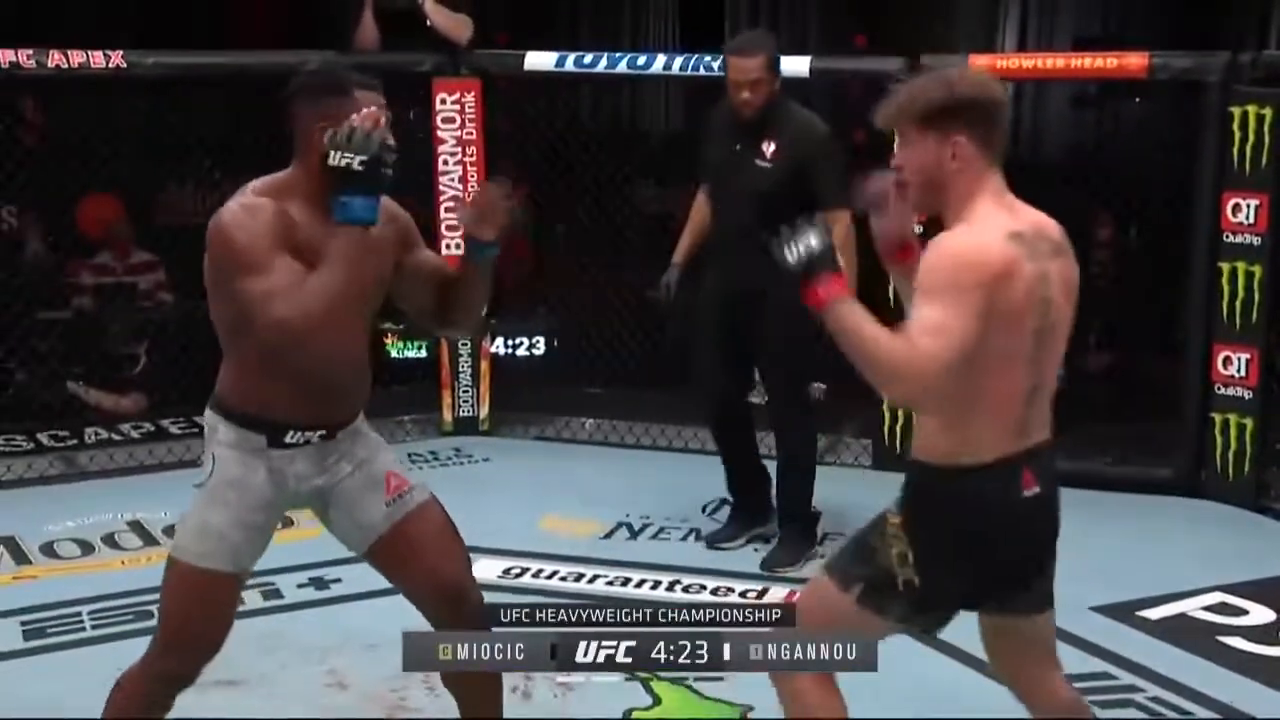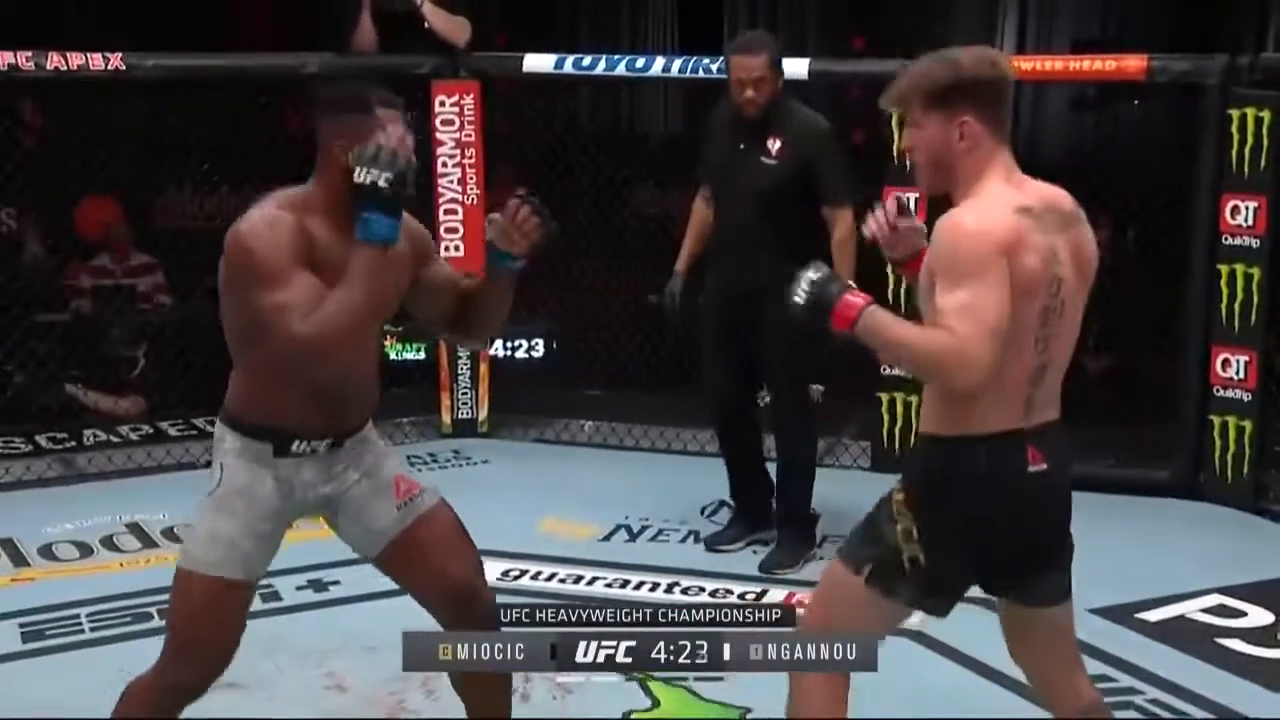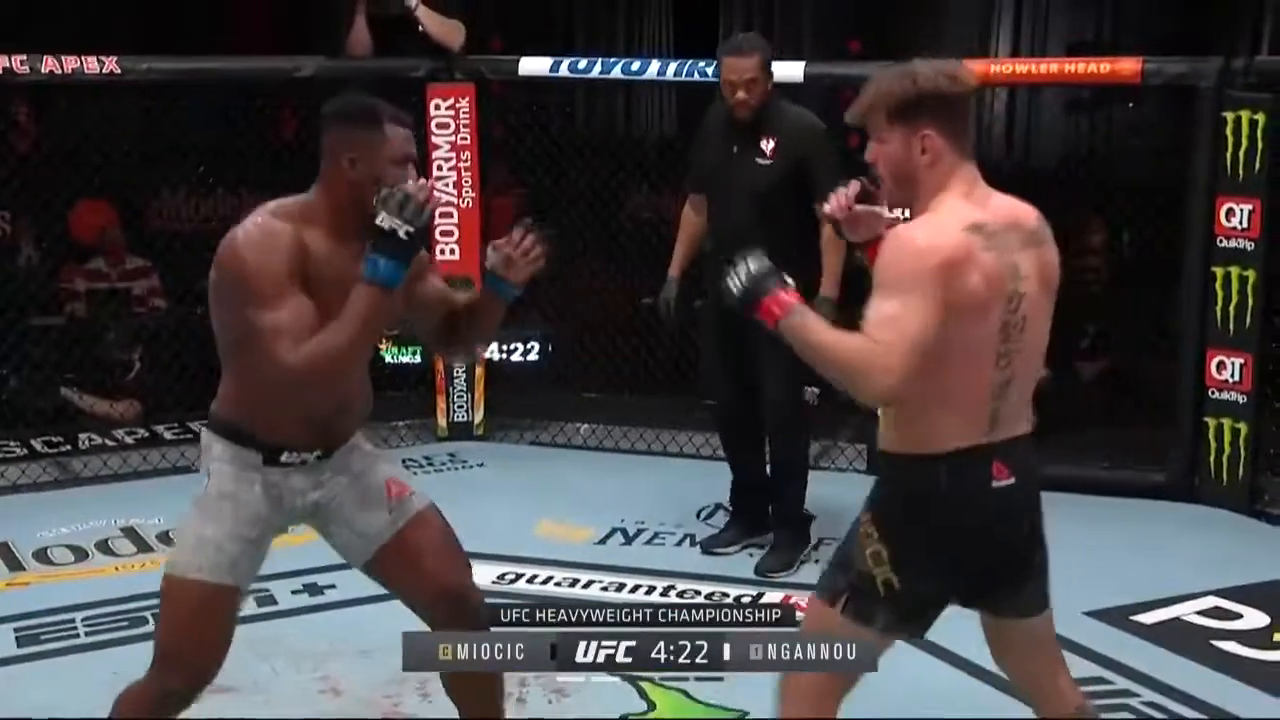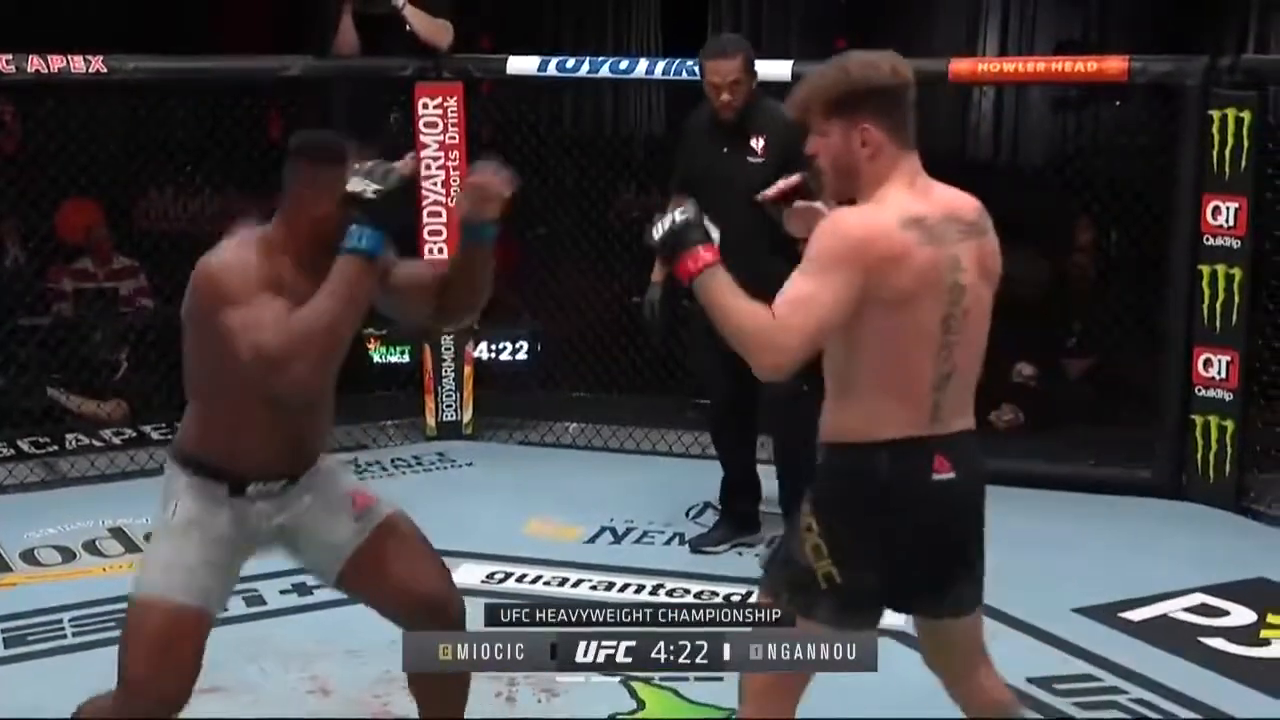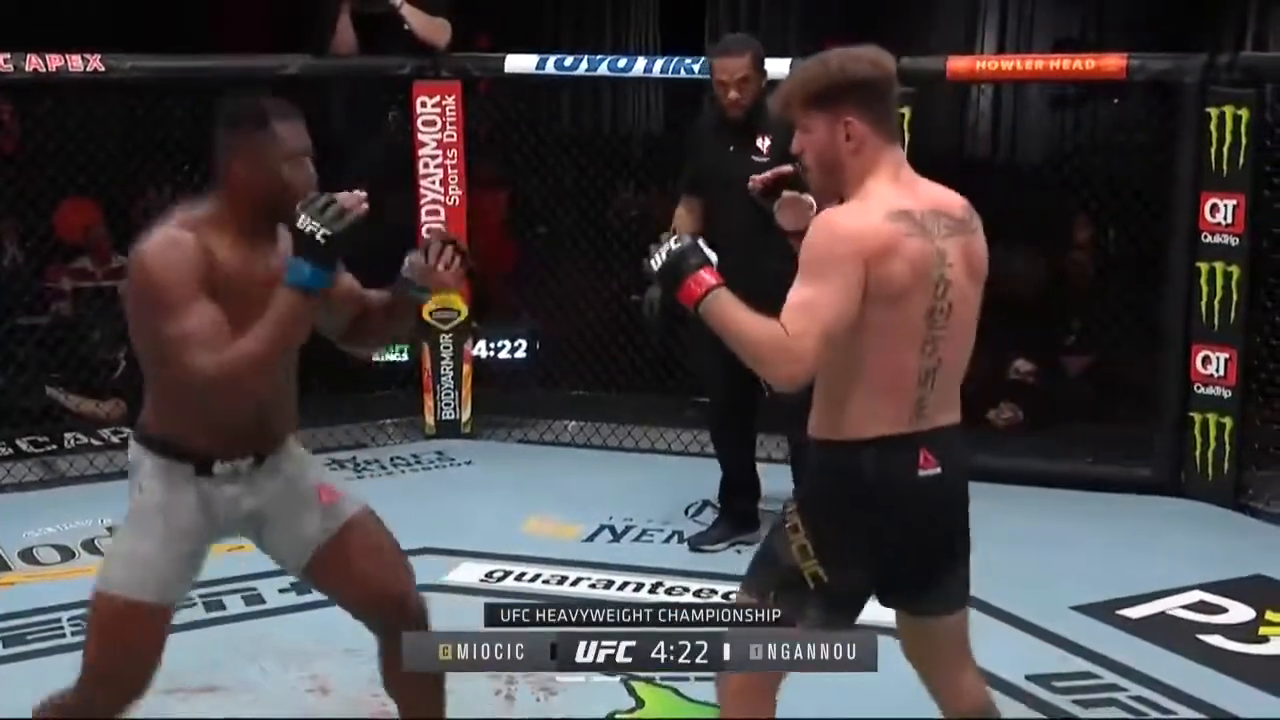
dt=0.2s
person 1, frame 1
left shoulder: (964, 251)
right shoulder: (1049, 236)
left elbow: (908, 380)
left wrist: (824, 286)
right wrist: (900, 248)
left hip: (953, 501)
right hip: (1027, 491)
person 1, frame 2
left shoulder: (972, 226)
right shoulder: (1065, 213)
left elbow: (964, 366)
left wrist: (849, 308)
right wrist: (916, 258)
left hip: (961, 477)
right hip: (1038, 469)
person 1, frame 3
left shoulder: (925, 242)
right shoulder: (1030, 227)
left elbow: (878, 377)
left wrist: (778, 301)
right wrist: (881, 243)
left hip: (926, 496)
right hip: (1008, 484)
person 1, frame 4
left shoulder: (858, 232)
right shoulder: (973, 219)
left elbow: (772, 352)
left wrist: (696, 259)
left hip: (867, 485)
right hip: (954, 476)
person 1, frame 5
left shoulder: (848, 227)
right shoulder: (960, 216)
left elbow: (789, 363)
left wrist: (699, 283)
left hip: (854, 481)
right hip: (939, 471)
person 2, frame 1
left shoulder: (384, 216)
right shoulder: (249, 221)
left elbow: (452, 314)
right elbow: (308, 342)
left wrist: (479, 243)
right wrist: (353, 211)
left hip: (345, 443)
right hip: (253, 449)
left knee: (460, 600)
right knee: (174, 661)
person 2, frame 2
left shoulder: (400, 232)
right shoulder: (266, 232)
left elbow: (470, 325)
right elbow: (323, 355)
left wrist: (502, 260)
right wrist: (375, 228)
left hip: (353, 449)
right hip: (261, 458)
left knee: (469, 600)
person 2, frame 3
left shoulder: (391, 238)
right shoulder: (261, 244)
left elbow: (454, 334)
right elbow: (308, 383)
left wrist: (499, 285)
right wrist: (384, 268)
left hip: (343, 459)
right hip: (250, 467)
left knee: (461, 607)
person 2, frame 4
left shoulder: (351, 249)
right shoulder: (232, 270)
left elbow: (448, 307)
right elbow: (290, 368)
left wrist: (478, 224)
right wrist: (364, 242)
left hip: (307, 483)
right hip: (212, 495)
left knee: (439, 608)
person 2, frame 5
left shoulder: (298, 238)
right shoulder: (170, 254)
left elbow: (359, 329)
right elbow: (222, 389)
left wrist: (414, 286)
right wrist: (308, 273)
left hip: (275, 467)
right hip: (179, 479)
left knee: (402, 613)
person 3, frame 1
left shoulder: (807, 134)
right shoulder: (721, 123)
left elbow: (838, 222)
right wrist: (678, 261)
left hip: (782, 294)
right hip: (723, 286)
left knee: (788, 408)
right knee: (721, 398)
left ankle: (797, 527)
right ankle: (751, 507)
person 3, frame 2
left shoulder: (809, 132)
right shoulder: (721, 123)
left elbow: (840, 219)
right wrist: (681, 267)
left hip: (785, 294)
right hip: (725, 289)
left knee: (789, 409)
right knee: (727, 402)
left ankle: (796, 527)
right ankle: (752, 512)
person 3, frame 3
left shoulder: (801, 131)
right shoulder: (713, 127)
left elbow: (830, 216)
right elbow: (697, 204)
left wrist: (827, 293)
right wrist: (674, 274)
right hip: (727, 293)
left knee: (783, 411)
right knee: (733, 408)
left ankle: (790, 530)
right ankle: (750, 514)
person 3, frame 4
left shoulder: (787, 129)
right shoulder: (698, 130)
right elbow: (684, 205)
right wrist: (659, 276)
left hip: (781, 295)
left knee: (791, 411)
right knee: (726, 408)
left ankle: (801, 520)
right ankle: (739, 515)
person 3, frame 5
left shoulder: (792, 128)
right shoulder: (705, 131)
right elbow: (691, 205)
left hip: (788, 296)
right hip: (724, 293)
left knee: (803, 408)
right knee: (727, 405)
right ankle: (738, 511)
